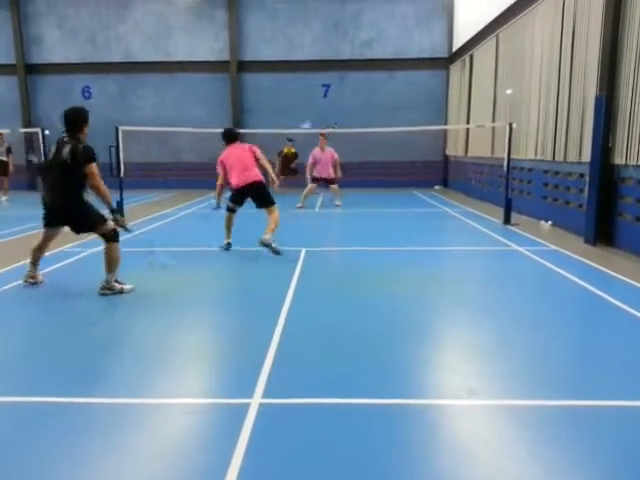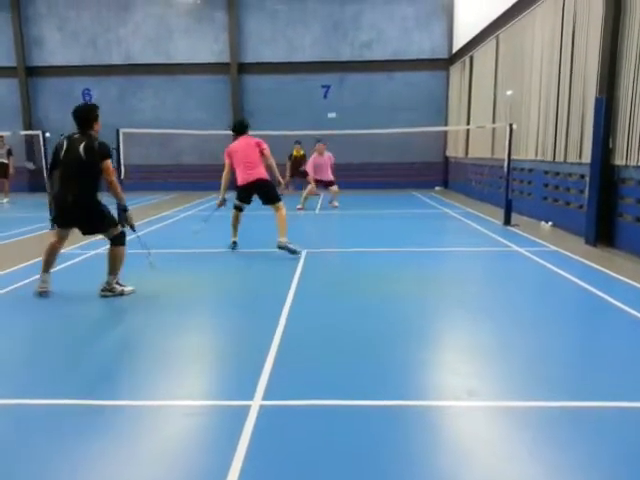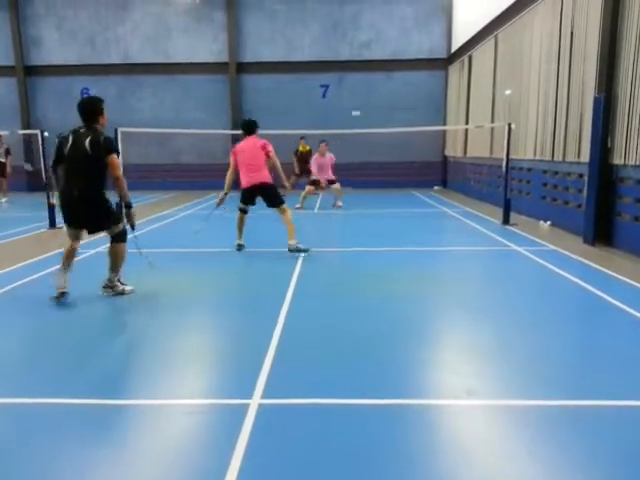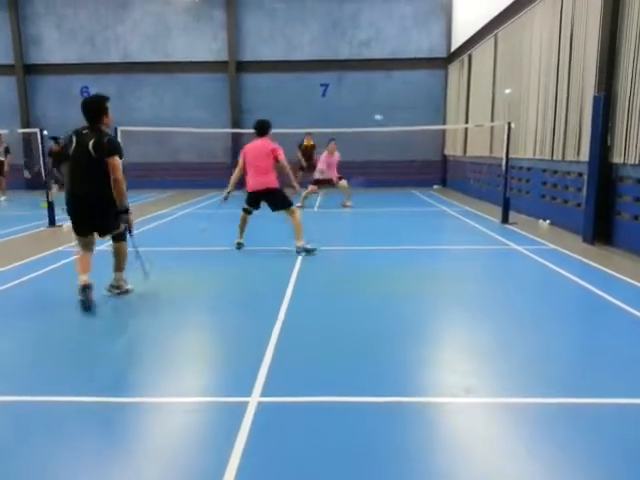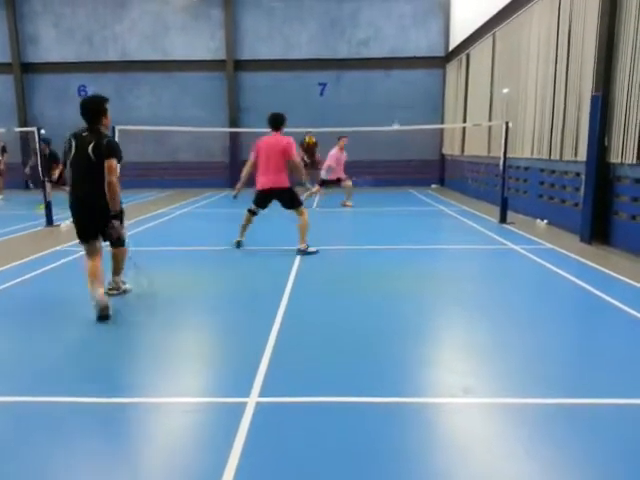
dt=0.1s
person 1, frame 1
left shoulder: (56, 145)
right shoulder: (84, 150)
left elbow: (46, 175)
right elbow: (96, 184)
right wrist: (113, 211)
left hip: (51, 203)
right hip: (71, 203)
left knee: (47, 237)
right knee: (111, 233)
left ankle: (32, 274)
right ankle: (110, 283)
person 1, frame 2
left shoulder: (63, 143)
right shoulder: (99, 147)
left elbow: (52, 174)
right elbow: (111, 181)
left wrist: (55, 198)
right wrist: (124, 209)
left hip: (62, 202)
right hip: (87, 203)
left knee: (58, 240)
right knee: (118, 236)
left ankle: (43, 281)
right ankle: (111, 284)
person 1, frame 3
left shoulder: (67, 138)
right shoulder: (104, 141)
left elbow: (56, 169)
right elbow: (117, 176)
left wrist: (62, 194)
right wrist: (127, 206)
left hip: (68, 198)
right hip: (93, 198)
left knee: (73, 242)
right knee: (119, 233)
left ankle: (62, 281)
right ankle: (113, 282)
person 1, frame 4
left shoulder: (72, 137)
right shoulder: (109, 142)
left elbow: (66, 170)
right elbow: (117, 178)
right wrist: (125, 211)
left hip: (75, 202)
right hip: (101, 202)
left knee: (85, 248)
right knee: (119, 234)
left ankle: (84, 281)
right ankle: (118, 281)
person 1, frame 5
left shoulder: (72, 140)
right shoulder: (108, 144)
right elbow: (111, 181)
right wrist: (116, 216)
left hip: (79, 206)
right hip: (103, 205)
left knee: (93, 255)
right knee: (117, 239)
left ankle: (99, 295)
right ankle: (116, 282)
person 2, frame 1
left shoulder: (223, 156)
right shoulder: (248, 146)
left elbow: (221, 182)
right elbow: (261, 158)
left wrist: (218, 201)
right wrist: (272, 175)
left hip: (239, 185)
right hip: (256, 181)
left knee: (230, 211)
right knee: (274, 212)
left ankle: (227, 242)
right ankle: (268, 238)
person 2, frame 2
left shoulder: (230, 148)
right shoulder: (256, 141)
left elbow: (227, 172)
right elbow: (268, 156)
left wrist: (222, 195)
right wrist: (278, 176)
left hip: (243, 182)
right hip: (260, 179)
left knee: (237, 209)
right knee: (279, 208)
left ankle: (234, 240)
right ankle: (282, 240)
person 2, frame 3
left shoulder: (236, 148)
right shoulder: (263, 143)
left elbow: (232, 171)
right elbow: (274, 160)
left wrist: (225, 192)
right wrist: (284, 180)
left hip: (247, 184)
right hip: (264, 182)
left knee: (242, 211)
right knee: (285, 211)
left ankle: (239, 241)
right ankle: (292, 243)
person 2, frame 4
left shoulder: (246, 148)
right shoulder: (273, 146)
left elbow: (239, 170)
right elbow: (284, 164)
left wrist: (229, 190)
right wrist: (294, 183)
left hip: (253, 188)
right hip: (271, 187)
left knee: (246, 211)
right knee: (293, 213)
left ankle: (239, 240)
right ankle: (300, 245)
person 2, frame 5
left shoulder: (260, 142)
right shoulder: (288, 141)
left elbow: (250, 165)
right elbow: (296, 162)
left wrist: (240, 184)
right wrist: (305, 180)
left hip: (263, 186)
right hip: (282, 185)
left knee: (251, 212)
right knee: (302, 213)
left ankle: (240, 239)
right ankle: (302, 246)
